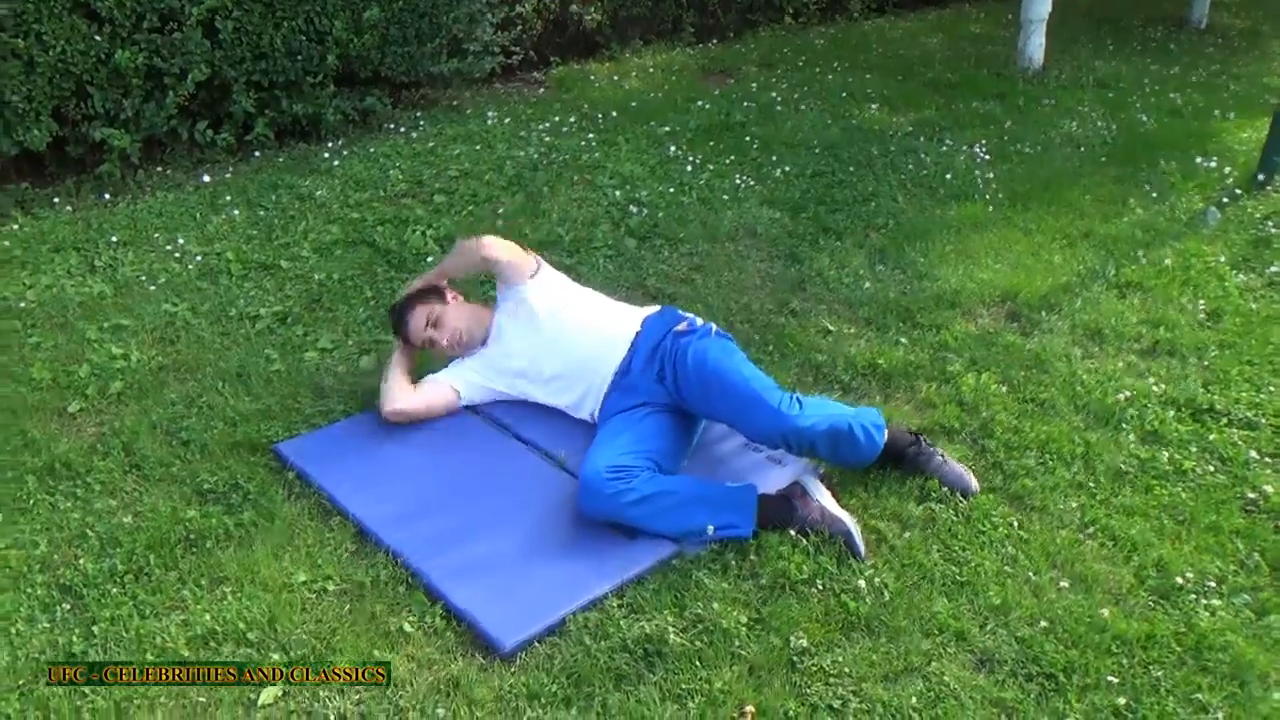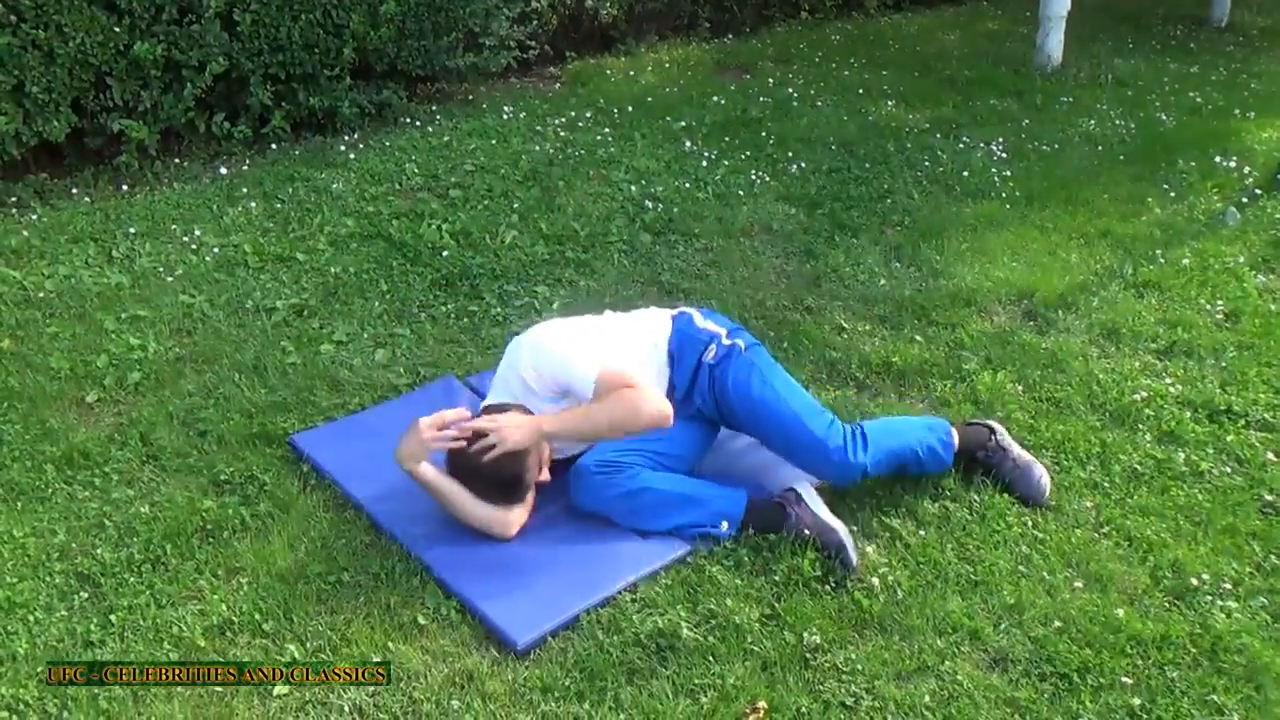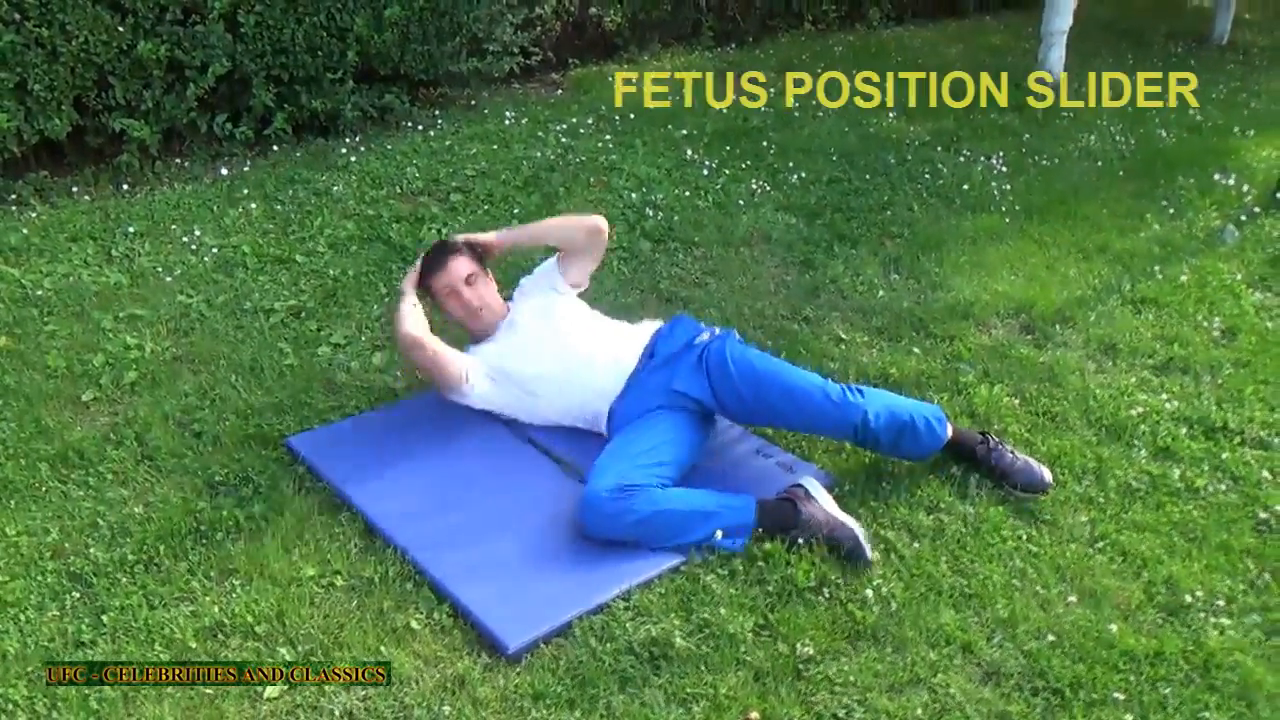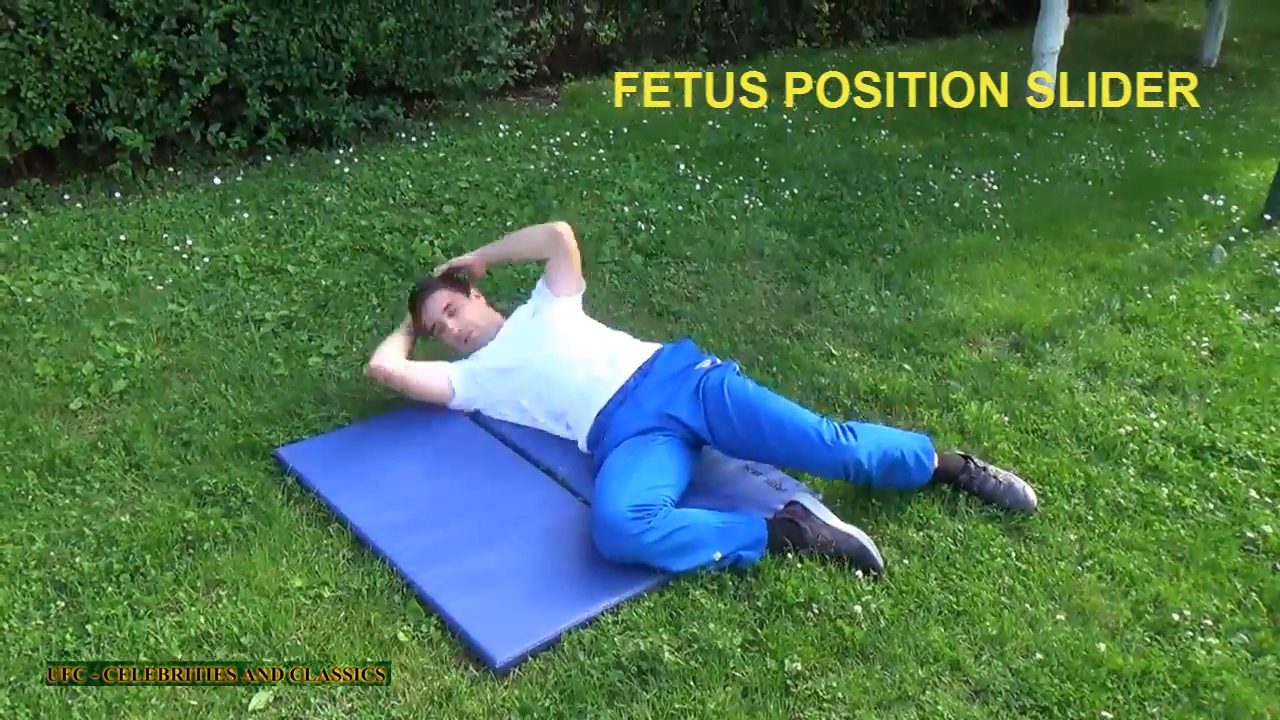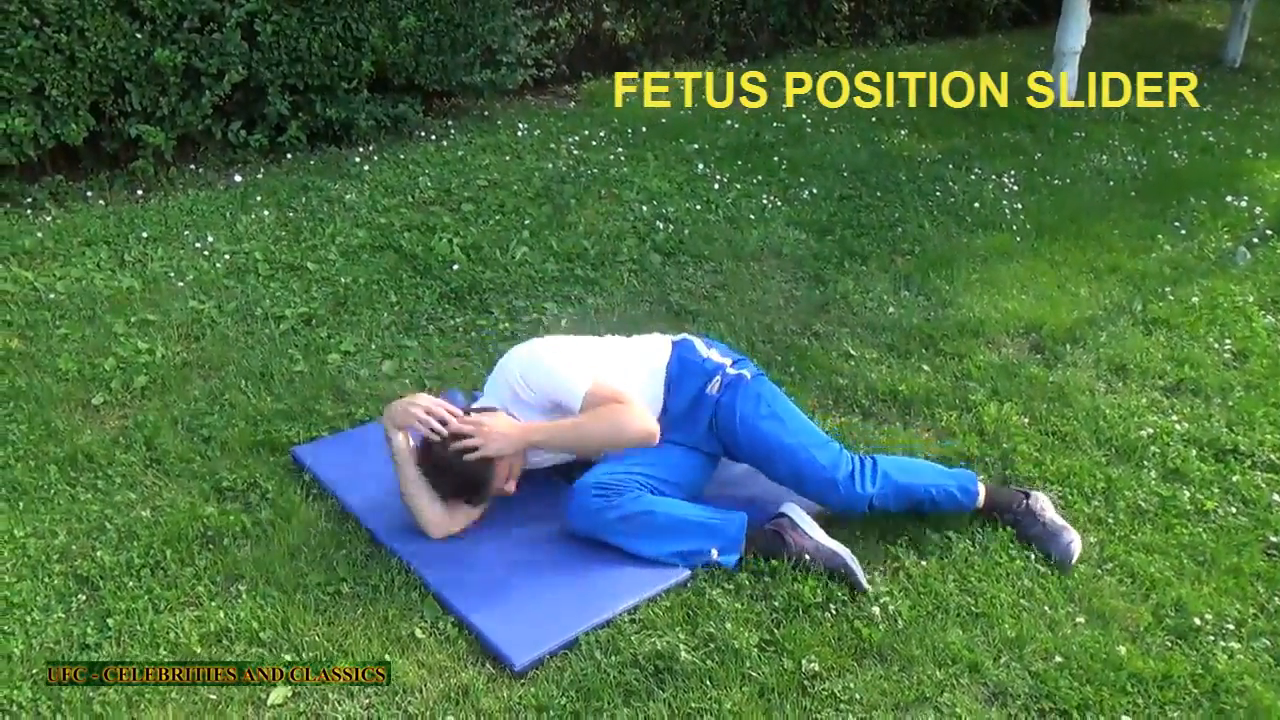
dt=1s
person 1, frame 1
left shoulder: (522, 292)
right shoulder: (473, 373)
left elbow: (488, 248)
right elbow: (397, 406)
left wrist: (428, 279)
right wrist: (402, 351)
left hip: (664, 343)
right hip: (627, 407)
left knee: (779, 418)
right knee: (600, 490)
left ankle: (899, 445)
right ankle: (786, 508)
person 1, frame 2
left shoulder: (534, 358)
right shoulder: (497, 440)
left elbow: (651, 407)
right elbow: (506, 524)
left wrist: (542, 425)
right wrist: (414, 467)
left hip: (694, 352)
right hip: (679, 417)
left knee: (839, 454)
right knee: (590, 483)
left ankle: (972, 440)
right ankle: (776, 514)
person 1, frame 3
left shoulder: (537, 293)
right shoulder: (474, 375)
left elbow: (594, 229)
right elbow: (412, 339)
left wrist: (497, 238)
right wrist: (411, 289)
left hip: (677, 350)
right hip: (641, 415)
left knee: (834, 405)
right knee: (601, 507)
left ankle: (969, 444)
right ankle: (783, 514)
person 1, frame 4
left shoulder: (545, 308)
right shoulder: (467, 379)
left elbow: (559, 235)
right elbow: (384, 365)
left wrist: (473, 259)
right wrist: (412, 322)
left hip: (676, 375)
right hip: (627, 434)
left knee: (831, 446)
right knee: (618, 528)
left ankle: (951, 466)
right ankle: (786, 532)
person 1, frame 5
left shoulder: (525, 372)
right shoulder: (479, 445)
left elbow: (637, 424)
right elbow: (440, 524)
left wrist: (525, 435)
right wrist: (396, 429)
left hip: (694, 382)
right hip: (673, 447)
left knee: (844, 480)
right knee: (589, 505)
left ankle: (1006, 500)
right ankle: (768, 537)
